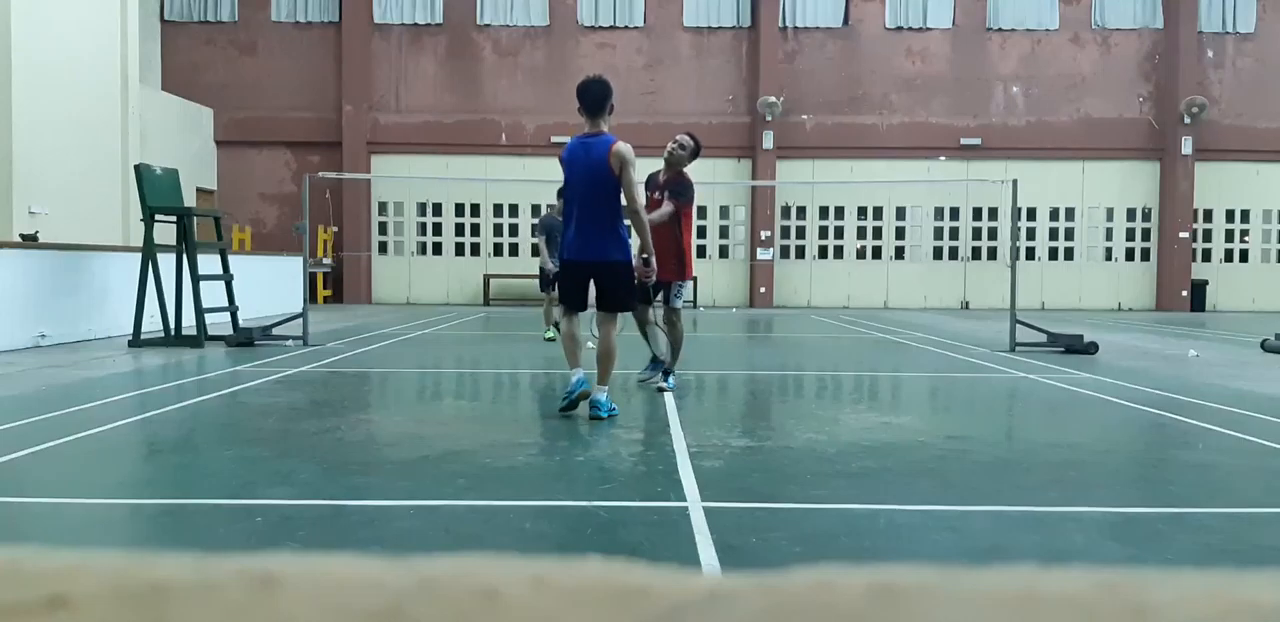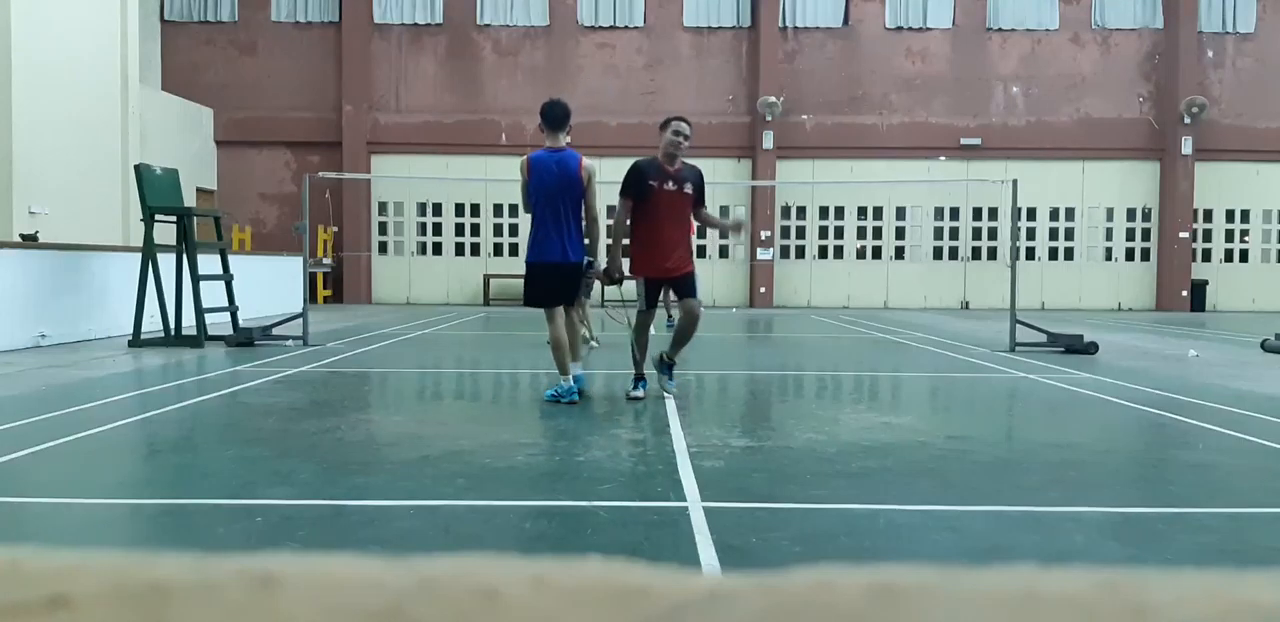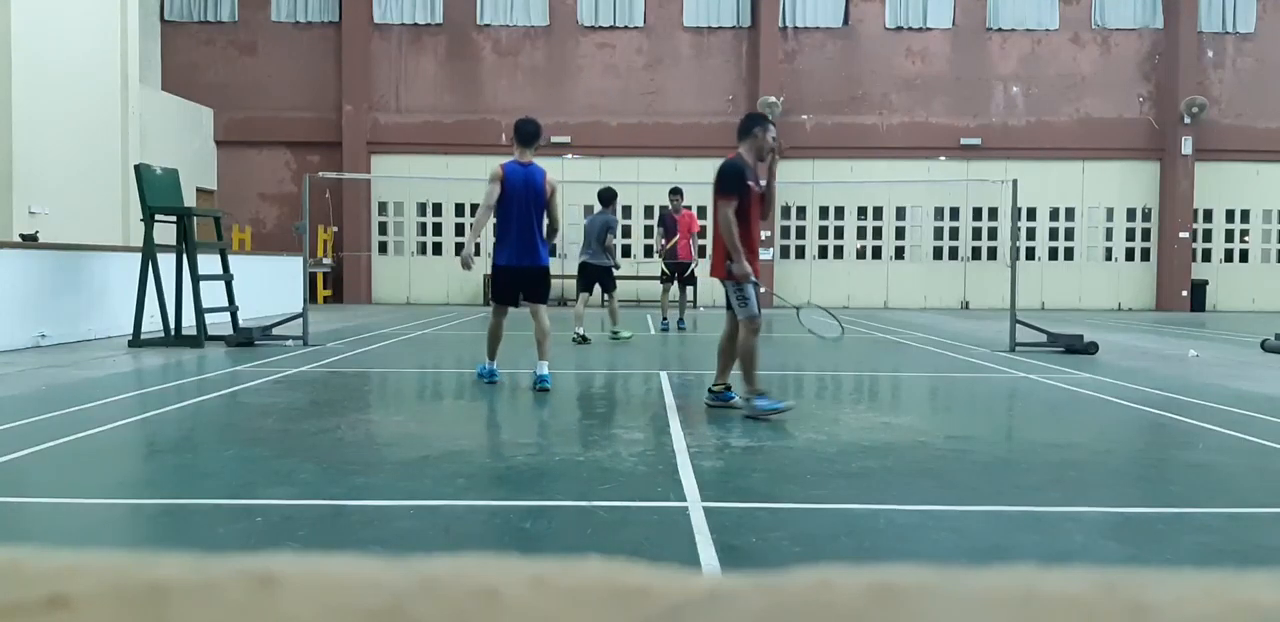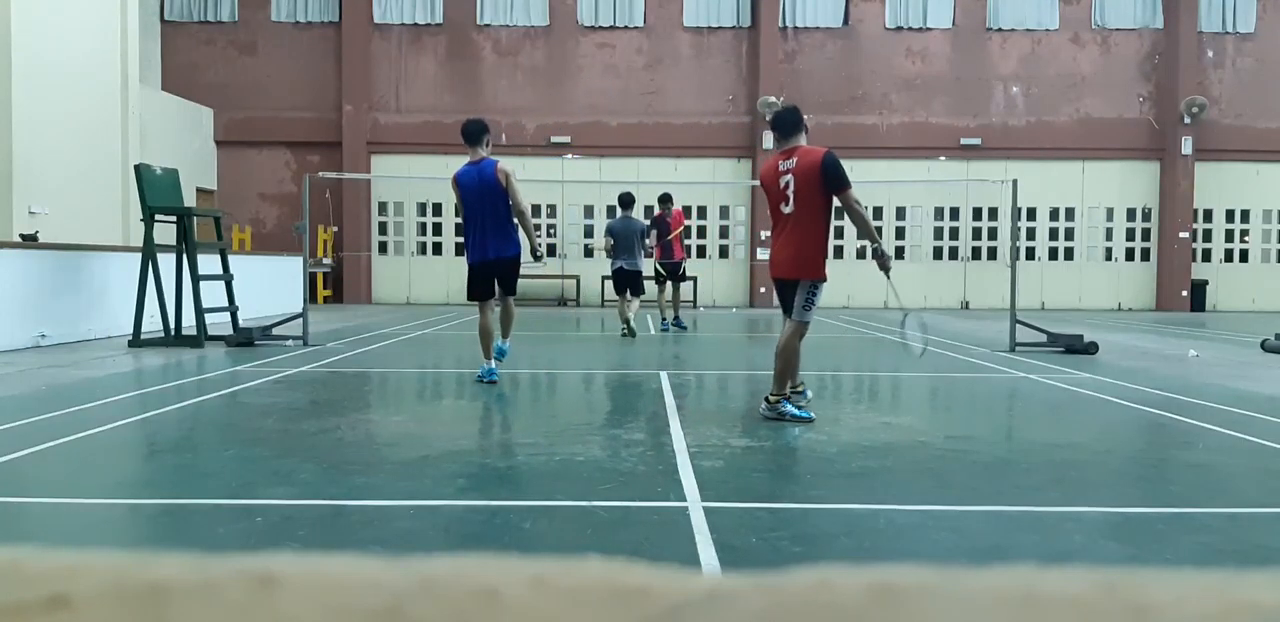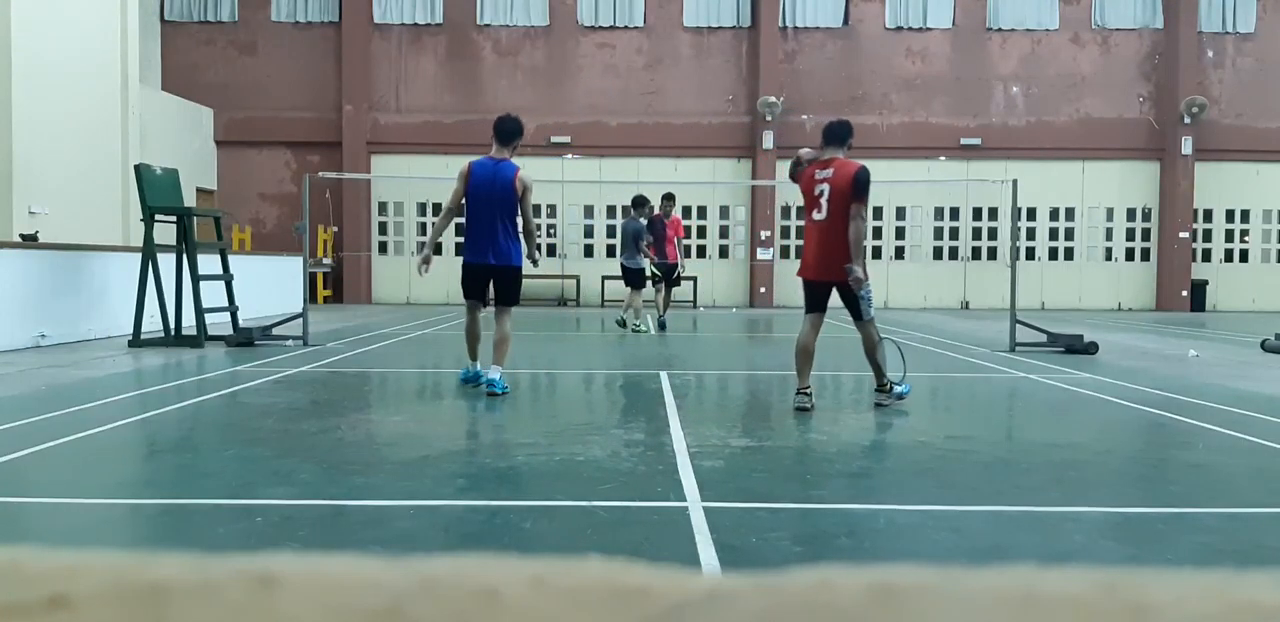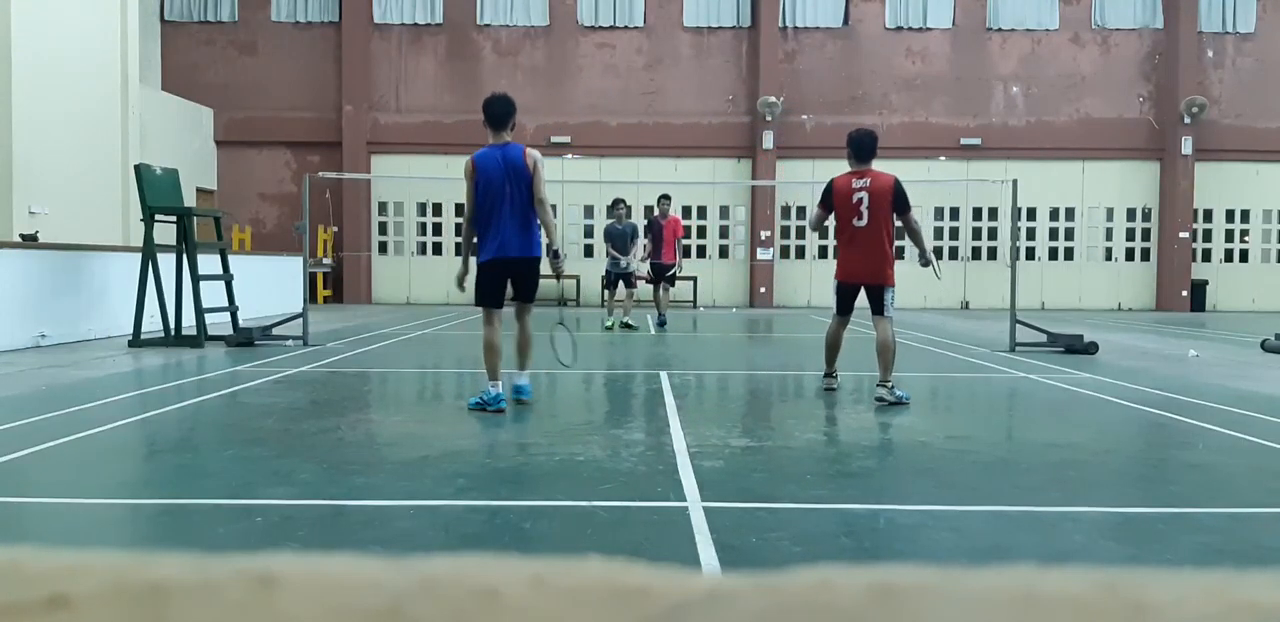
dt=0.7s
person 1, frame 1
left shoulder: (567, 153)
right shoulder: (620, 151)
right elbow: (634, 208)
right wrist: (649, 254)
left hip: (573, 252)
right hip: (612, 253)
left knee: (569, 316)
right knee: (607, 323)
left ankle: (577, 379)
right ankle: (601, 397)
person 1, frame 2
left shoulder: (528, 163)
right shoulder: (584, 166)
left elbow: (527, 207)
right elbow: (592, 217)
right wrist: (593, 256)
left hip: (541, 254)
right hip: (573, 254)
left knee: (554, 317)
right knee: (570, 311)
left ankle: (567, 384)
right ankle: (576, 372)
person 1, frame 3
left shoulder: (500, 173)
right shoulder: (547, 180)
left elbow: (487, 208)
right elbow: (554, 224)
left wrist: (468, 245)
left hip: (506, 258)
right hip: (536, 259)
left knee: (499, 312)
right knee: (539, 313)
left ankle: (489, 366)
right ankle: (543, 370)
person 1, frame 4
left shoulder: (458, 178)
right shoulder: (501, 169)
right elbow: (520, 210)
right wrist: (534, 243)
left hip: (478, 253)
right hip: (507, 250)
left knee: (485, 309)
right knee: (507, 298)
left ankle: (489, 367)
right ankle: (503, 345)
person 1, frame 5
left shoulder: (469, 169)
right shoulder: (521, 177)
left elbow: (450, 211)
right elbow: (529, 222)
left wrist: (429, 246)
right wrist: (532, 252)
left hip: (475, 256)
right hip: (508, 258)
left knee: (473, 311)
right knee: (503, 315)
left ankle: (473, 368)
right ankle: (495, 376)
person 1, frame 6
left shoulder: (474, 163)
right shoulder: (531, 157)
left elbow: (470, 217)
right elbow: (541, 202)
left wrist: (465, 261)
right wrist: (554, 246)
left hip: (492, 253)
right hip: (527, 252)
left knee: (491, 320)
right knee: (523, 316)
left ankle: (495, 391)
right ankle: (522, 381)
person 2, frame 1
left shoulder: (682, 183)
right shoulder: (652, 178)
left elbow: (664, 214)
left hip: (675, 262)
right hip: (653, 260)
left knee: (672, 315)
right knee: (639, 309)
left ankle: (669, 371)
right ankle: (657, 358)
person 2, frame 2
left shoulder: (693, 174)
right shoulder: (641, 169)
left elbow: (699, 214)
right elbow: (622, 213)
left wrist: (725, 225)
right wrist: (615, 254)
left hip: (681, 262)
right hip: (646, 262)
left knee: (692, 312)
right knee: (644, 318)
left ankle: (668, 359)
right ankle: (639, 377)
person 2, frame 3
left shoulder: (747, 169)
right shoulder: (735, 166)
left elbow: (763, 213)
right elbow: (726, 215)
left wrist: (771, 173)
right wrist: (738, 259)
left hip: (741, 262)
right hip: (736, 262)
left knee: (736, 324)
right knee: (751, 324)
left ankle: (719, 389)
right ankle: (754, 396)
person 2, frame 4
left shoulder: (767, 169)
right shoulder: (823, 159)
right elbow: (852, 206)
right wrist: (877, 246)
left hip: (779, 260)
right hip: (808, 261)
left knee: (791, 324)
right knee: (797, 327)
left ankle: (794, 389)
right ankle: (775, 400)
person 2, frame 5
left shoulder: (806, 172)
right shoulder: (857, 172)
left elbow: (793, 169)
right elbow: (857, 219)
left wrist: (804, 154)
right wrist: (857, 264)
left hip: (812, 266)
right hip: (844, 265)
left knee: (811, 325)
right knee: (866, 325)
left ankle: (803, 391)
right ankle: (884, 388)
person 2, frame 6
left shoulder: (835, 185)
right shoulder: (891, 183)
left elbow: (815, 225)
right elbow: (910, 224)
left wrist: (817, 216)
right wrist: (923, 251)
left hip: (846, 269)
right hip: (879, 270)
left knee: (839, 321)
right knee: (883, 324)
left ankle: (829, 374)
right ankle: (885, 385)
